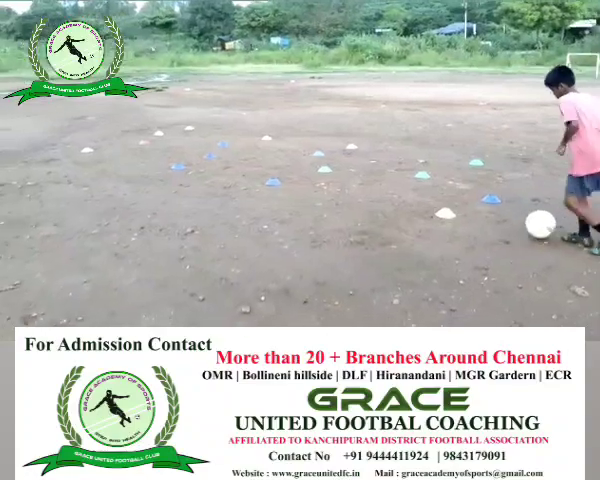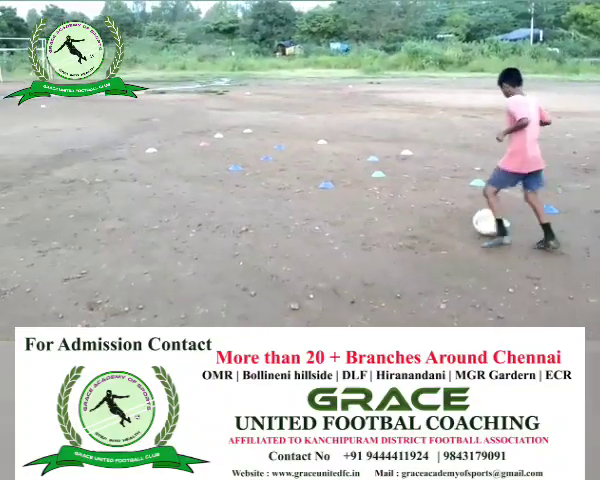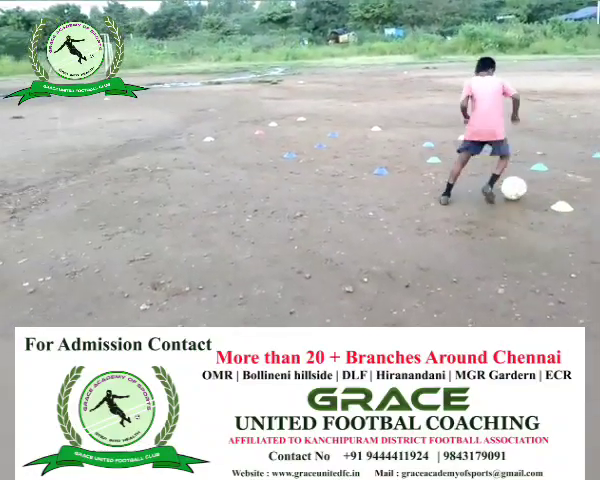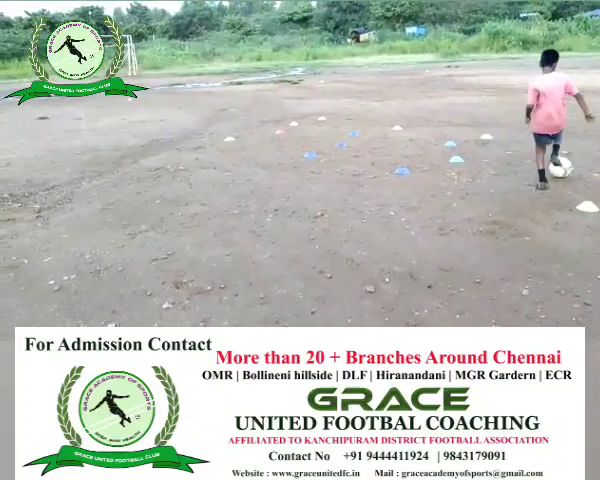
dt=0.7s
person 1, frame 1
left shoulder: (566, 101)
left elbow: (573, 124)
left wrist: (563, 144)
left hip: (584, 160)
left knee: (571, 201)
right knee: (580, 195)
right ankle: (583, 235)
person 1, frame 2
left shoulder: (512, 101)
right shoulder: (533, 101)
left elbow: (524, 120)
right elbow: (547, 121)
left wrist: (505, 132)
left hip: (516, 160)
right hip: (535, 159)
left knee: (489, 191)
right knee: (531, 197)
left ankle: (502, 234)
right ankle: (550, 238)
person 1, frame 3
left shoulder: (470, 83)
right shoulder: (499, 81)
left elbow: (462, 105)
right elbow: (516, 97)
left wrist: (467, 117)
right wrist: (515, 114)
left hip: (475, 130)
right hip: (496, 131)
left knee: (460, 161)
right knee: (505, 157)
left ankle: (446, 194)
right ankle: (489, 186)
person 1, frame 4
left shoulder: (535, 82)
right shoulder: (563, 78)
left elbow: (530, 106)
right elbow: (577, 94)
left wrist: (528, 116)
right wrist: (587, 112)
left hip: (540, 125)
right hip: (558, 123)
left knee: (540, 148)
right knee: (557, 138)
left ankle: (542, 180)
right ankle: (555, 154)
